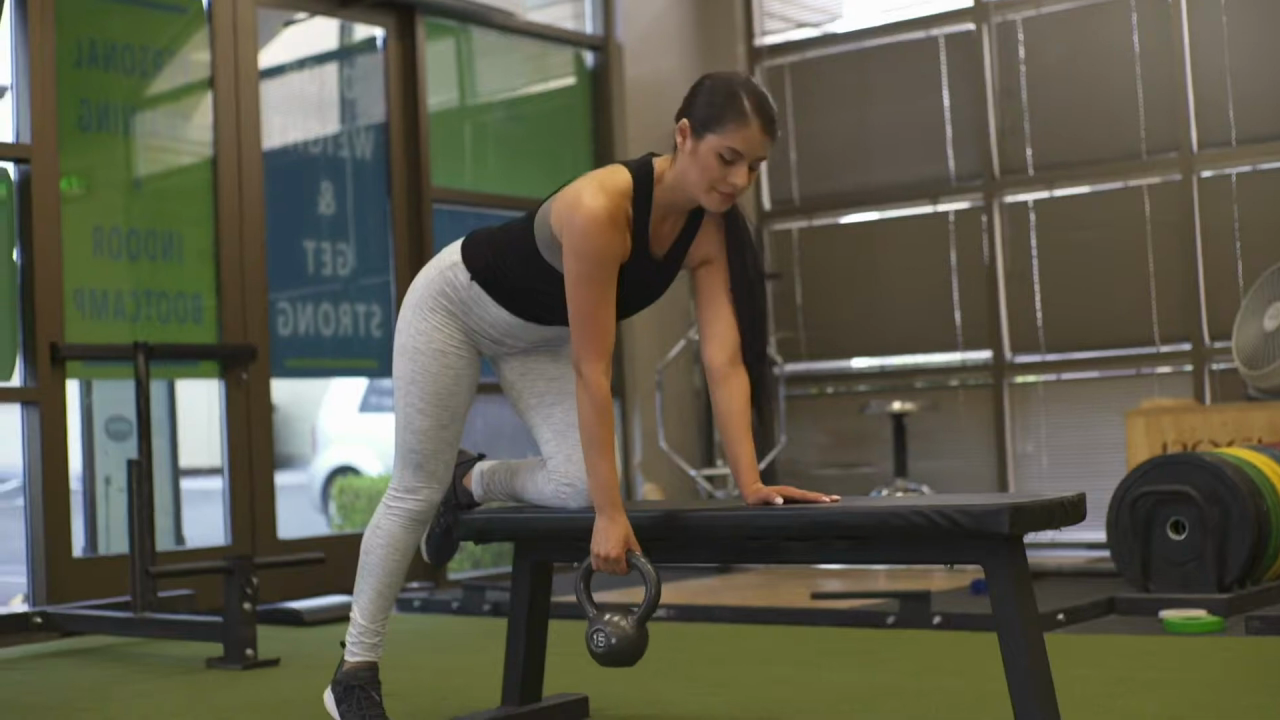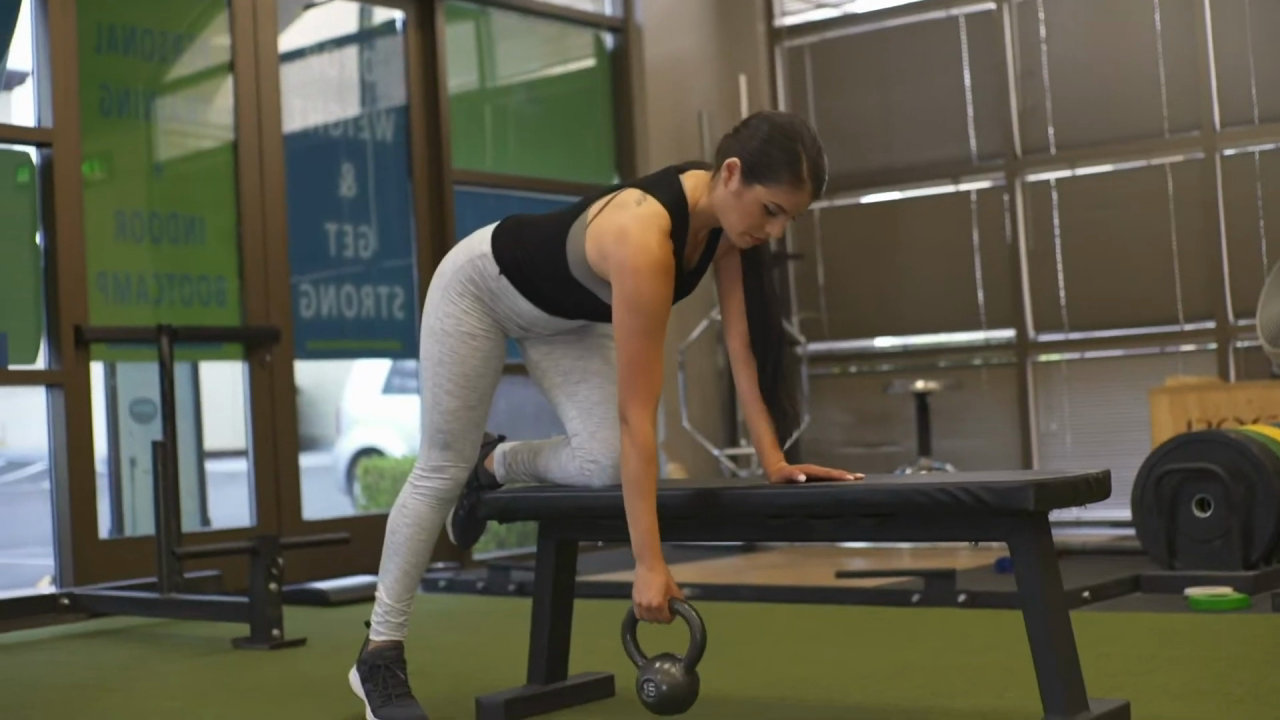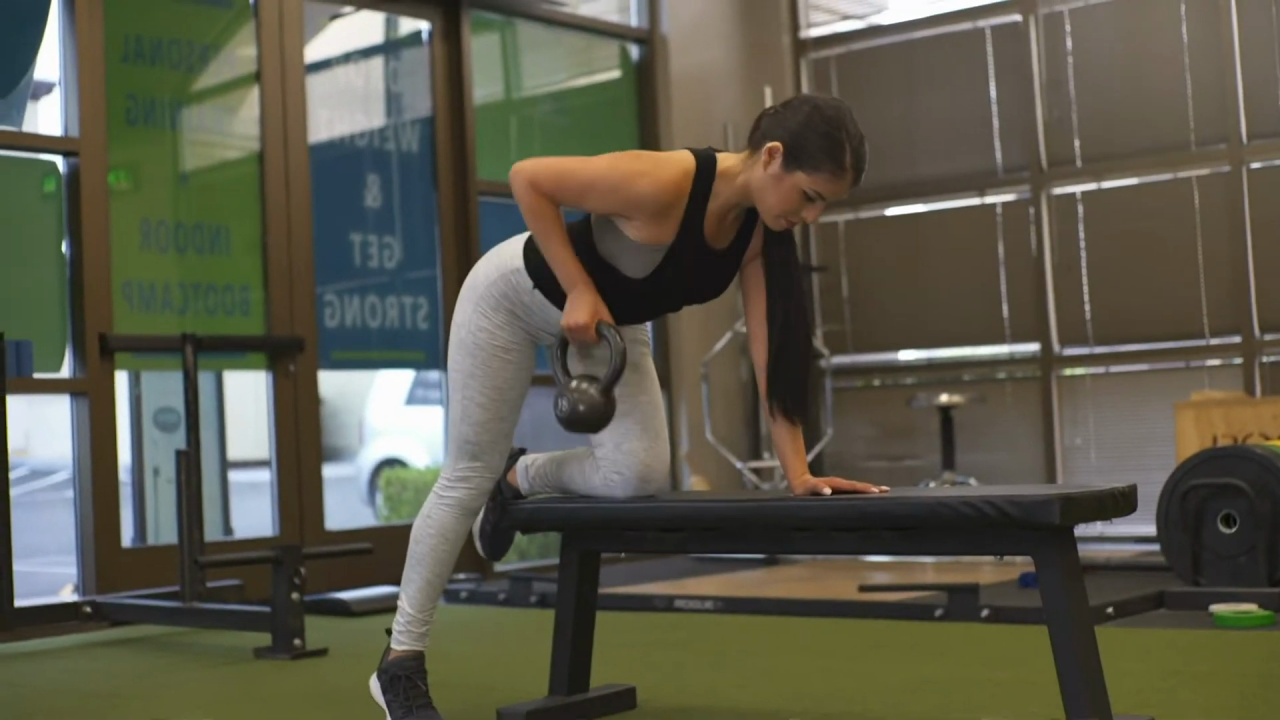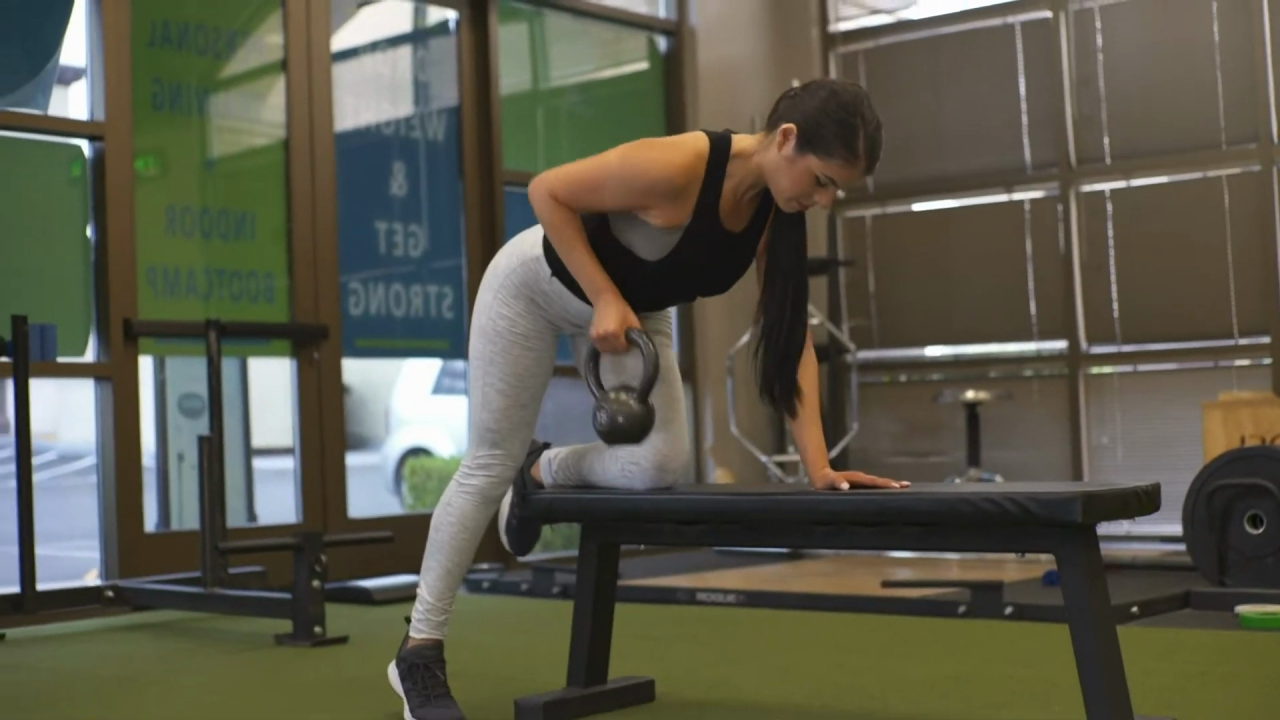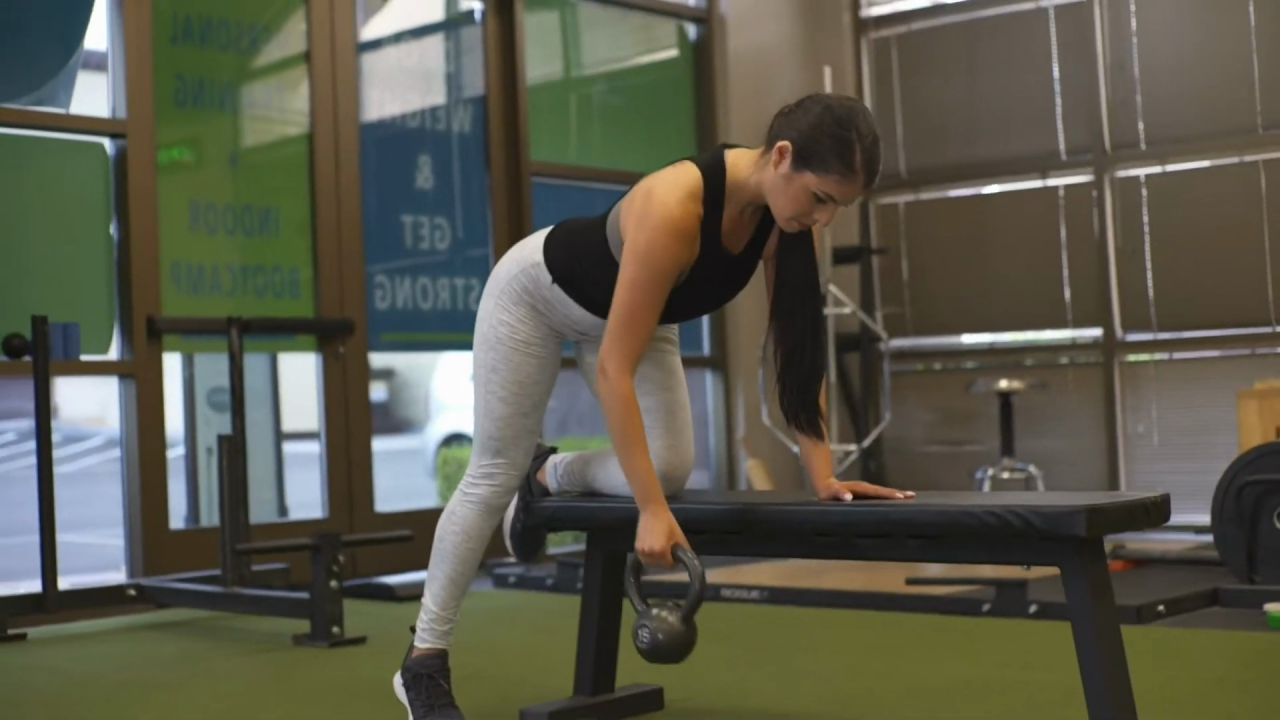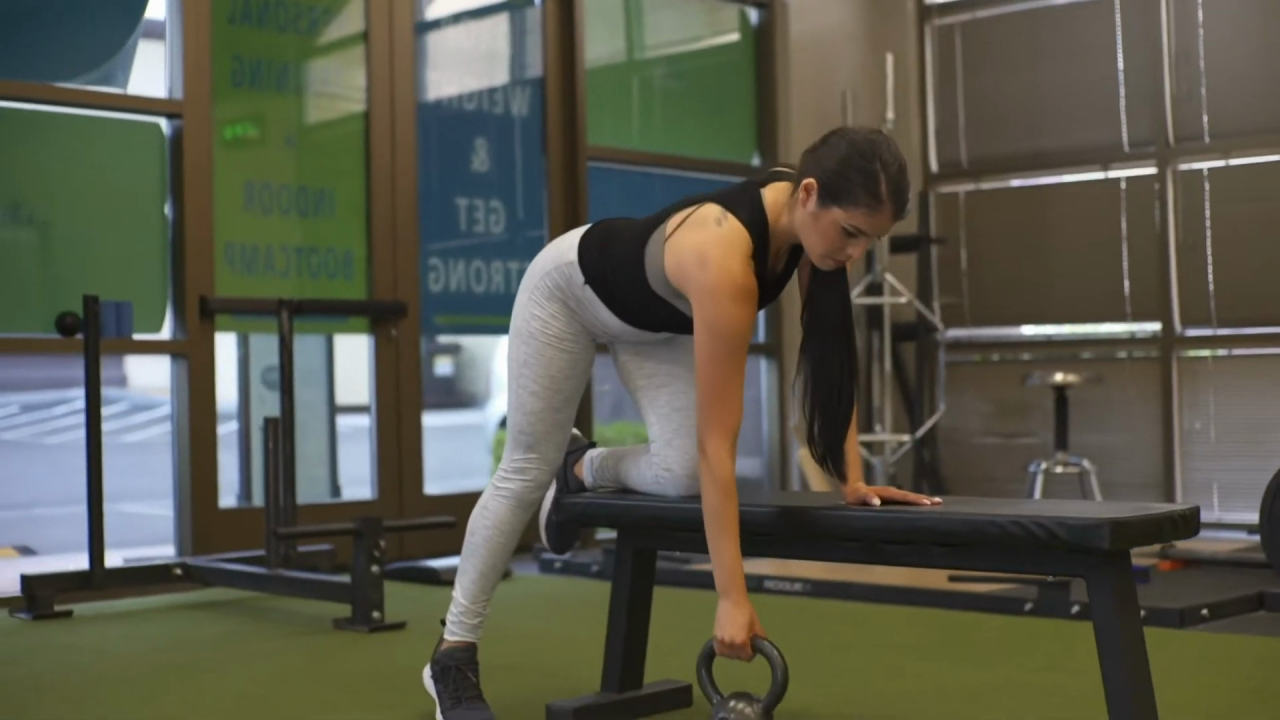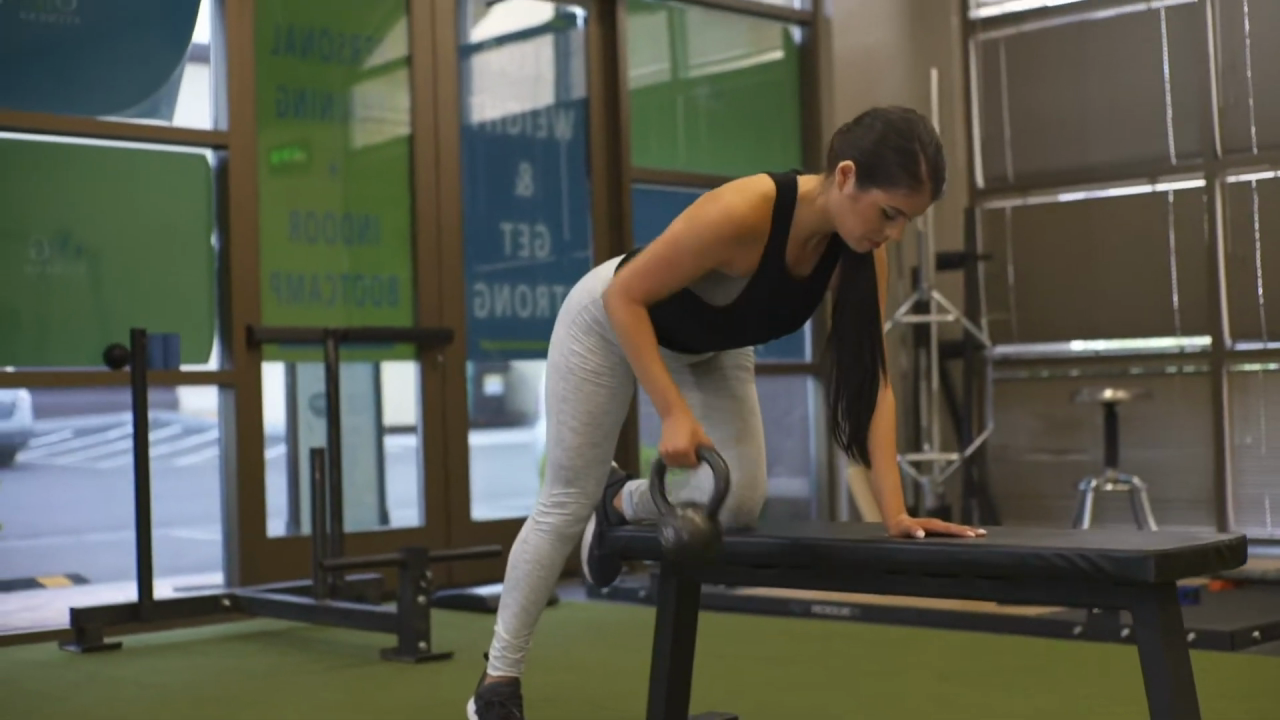
dt=0.7s
person 1, frame 1
left shoulder: (713, 228)
right shoulder: (602, 206)
left elbow: (725, 358)
right elbow: (591, 369)
left wrist: (749, 481)
right wrist: (610, 513)
left hip: (540, 330)
right hip: (456, 304)
left knee: (581, 484)
right knee: (417, 489)
left ankle: (473, 482)
person 1, frame 2
left shoulder: (731, 217)
right shoulder: (643, 239)
left elbow: (746, 348)
right elbow: (636, 414)
left wrist: (775, 461)
right wrist: (649, 562)
left hip: (568, 314)
right hip: (481, 286)
left knee: (609, 467)
right knee: (443, 468)
left ankle: (495, 463)
right ankle: (379, 652)
person 1, frame 3
left shoulder: (761, 223)
right shoulder: (663, 181)
left elbow: (772, 349)
right elbow: (526, 177)
left wrist: (798, 473)
right wrist: (578, 290)
left hip: (612, 315)
right hip: (515, 294)
left knee: (640, 476)
right knee: (469, 477)
left ankle: (521, 479)
right ankle: (400, 660)
person 1, frame 4
left shoulder: (780, 206)
right shoulder: (676, 165)
left elbow: (790, 337)
right elbow: (546, 191)
left wrist: (818, 465)
right wrist: (603, 295)
left hip: (635, 307)
right hip: (536, 286)
left knee: (658, 466)
right knee: (490, 465)
left ankle: (544, 471)
right ankle: (419, 650)
person 1, frame 5
left shoulder: (787, 208)
right shoulder: (675, 207)
left elbow: (799, 343)
right elbow: (615, 371)
left wrist: (823, 476)
right wrist: (651, 512)
left hip: (625, 308)
right hip: (538, 292)
left knee: (666, 470)
right knee: (493, 477)
left ankle: (548, 476)
right ankle: (423, 659)
person 1, frame 6
left shoulder: (812, 220)
right shoulder: (724, 260)
left elbow: (832, 354)
right elbow: (716, 441)
left wrist: (852, 478)
right wrist: (732, 597)
left hip: (660, 316)
right hip: (572, 289)
left knee: (684, 476)
right knee: (527, 471)
left ankle: (584, 468)
right ankle: (452, 654)
person 1, frame 7
left shoulder: (859, 244)
right shoulder: (744, 212)
left elbow: (868, 377)
right elbow: (622, 295)
left wrist: (894, 511)
right wrist: (671, 410)
left hip: (710, 348)
right hip: (609, 322)
left knee: (738, 505)
right knee: (565, 508)
left ankle: (624, 502)
